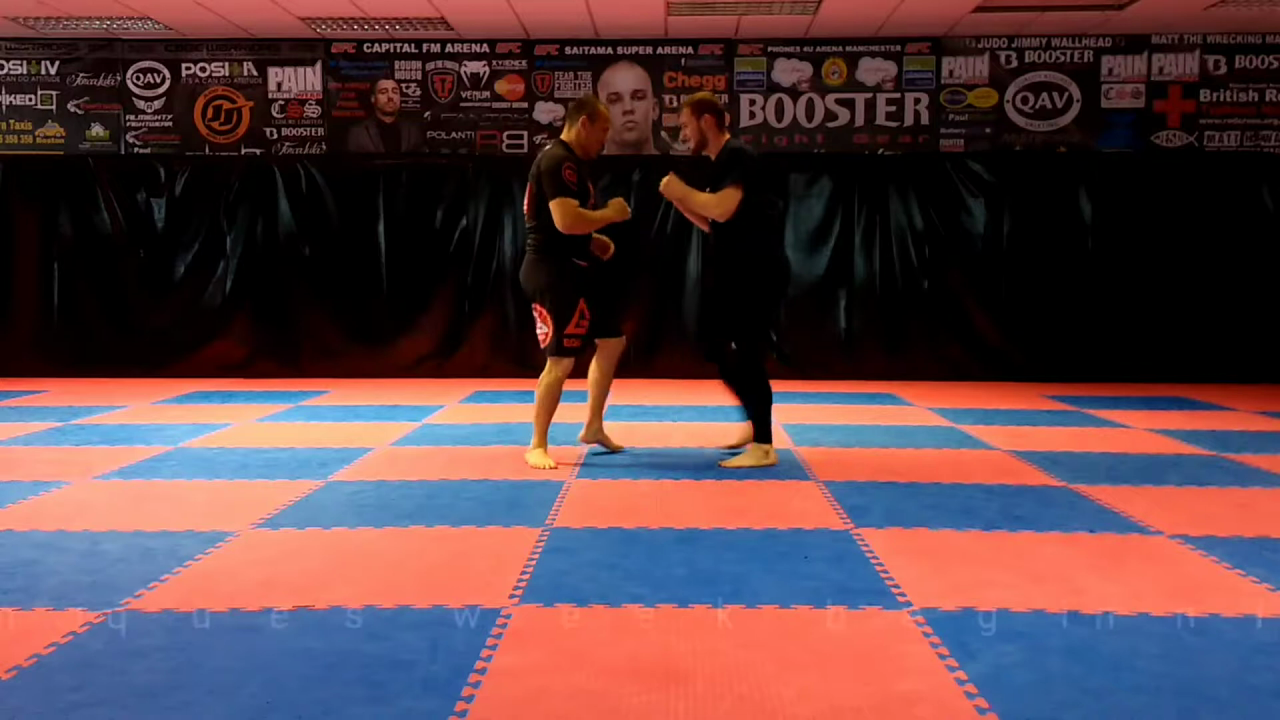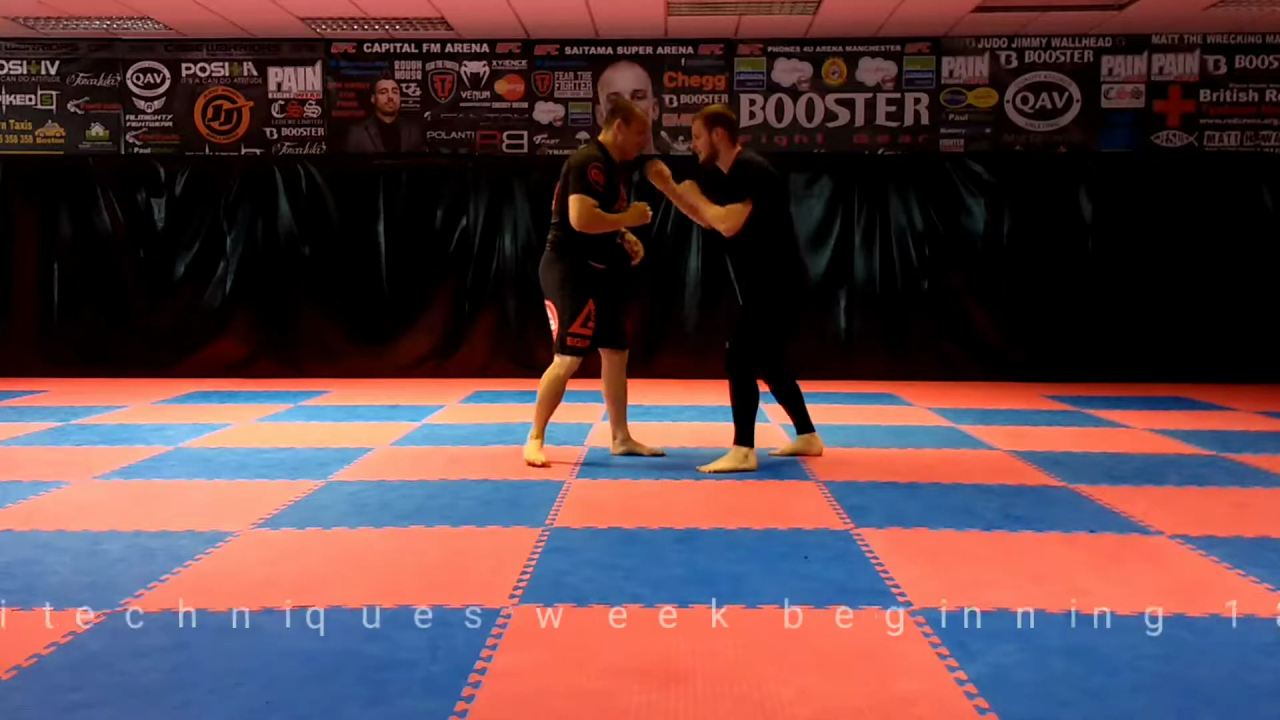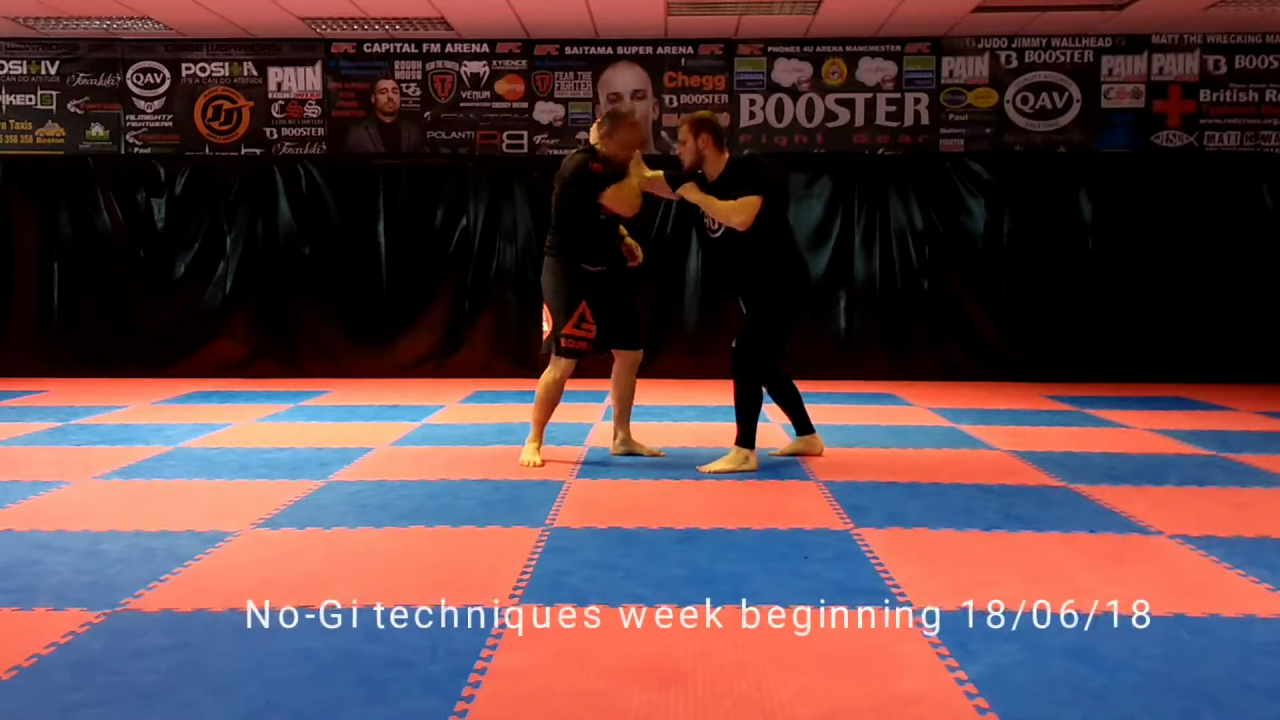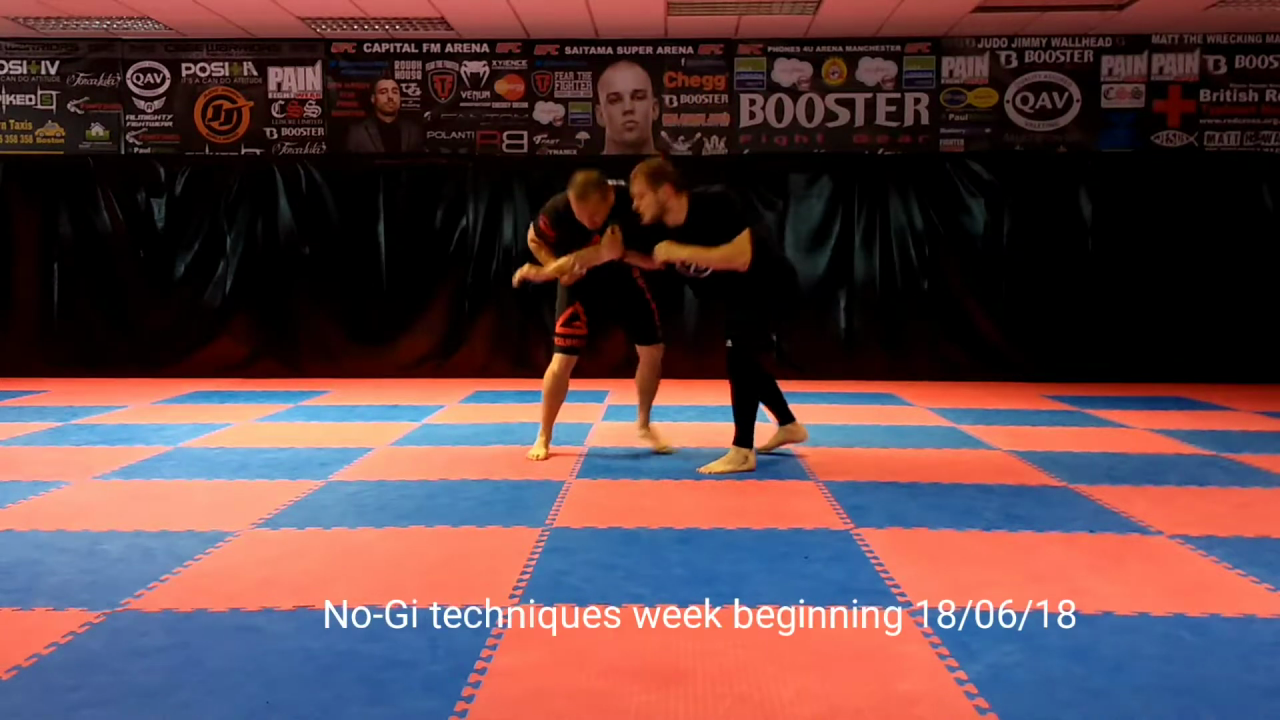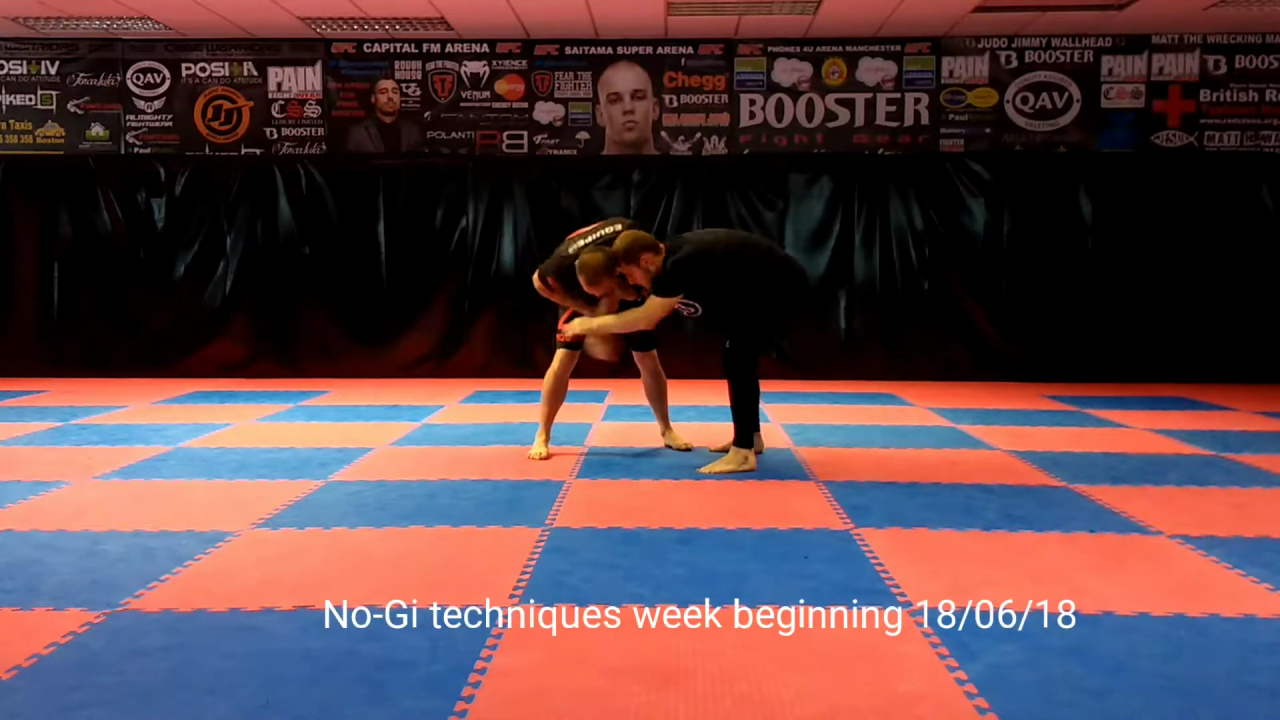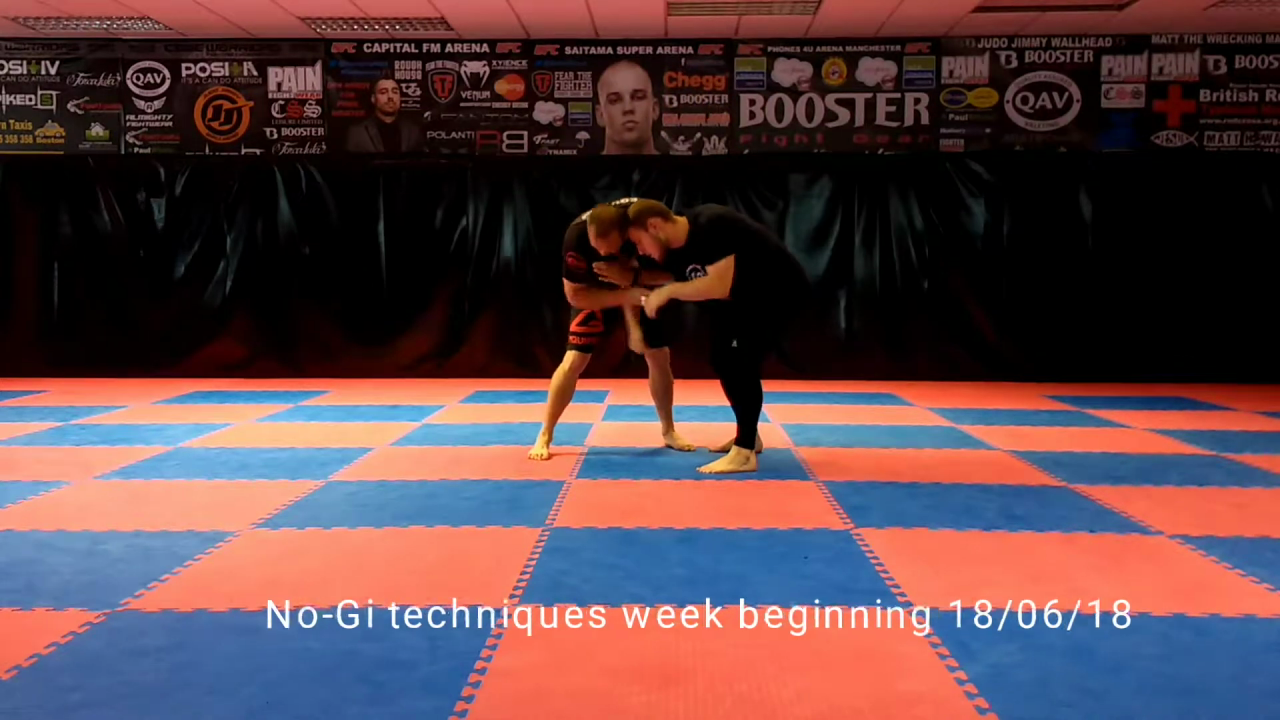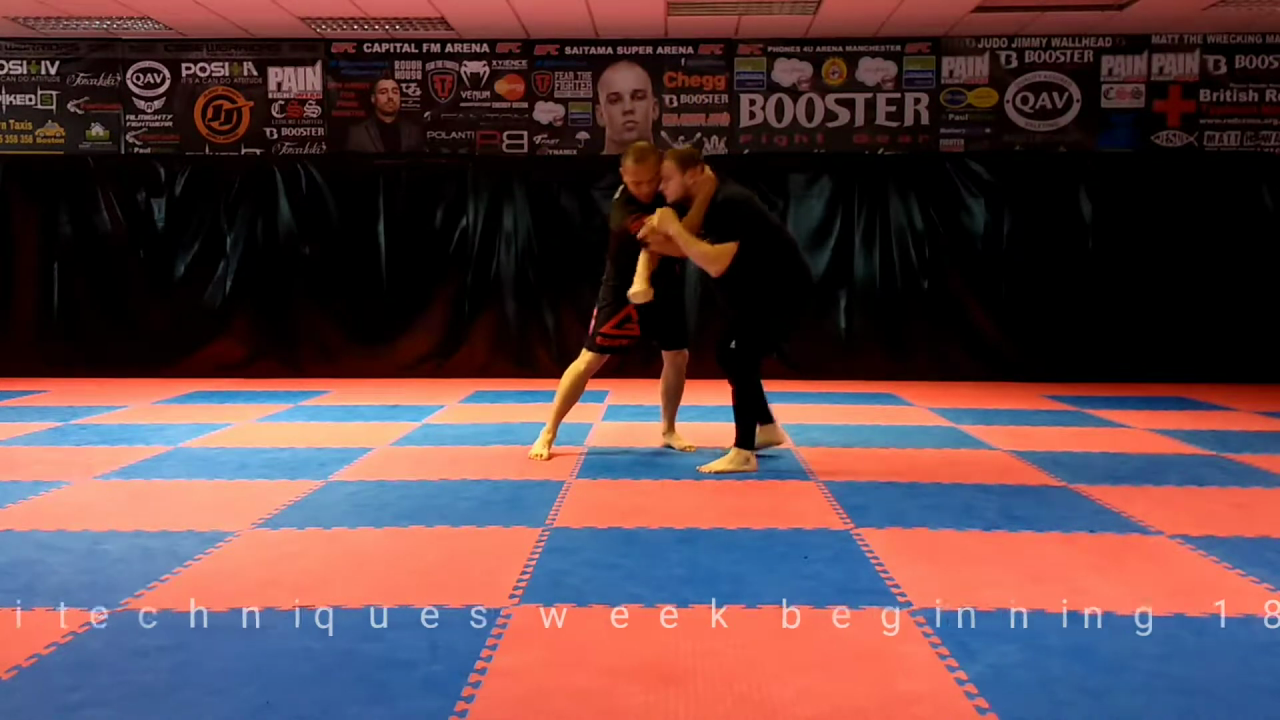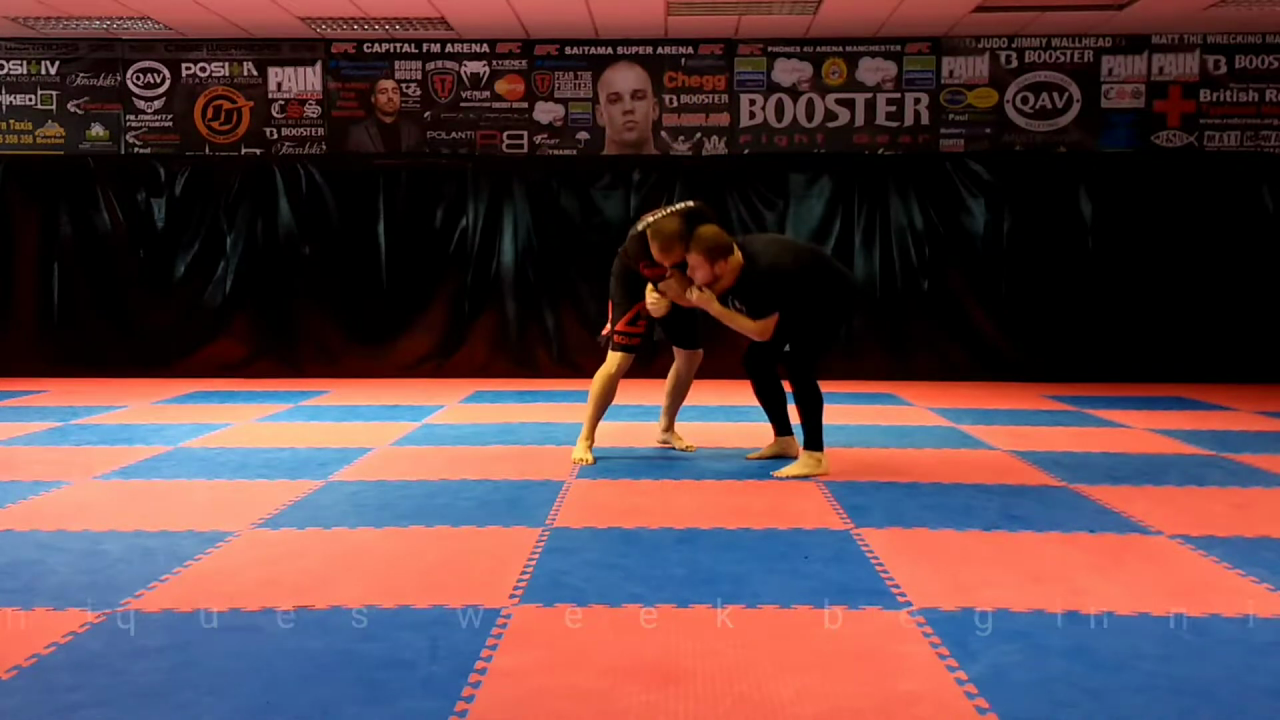
dt=0.5s
person 1, frame 1
left shoulder: (737, 156)
right shoulder: (722, 163)
left elbow: (724, 209)
right elbow: (713, 224)
left wrist: (683, 190)
right wrist: (679, 198)
left hip: (756, 275)
right hip: (735, 276)
left knee: (747, 356)
right knee: (720, 348)
left ankle: (763, 446)
right ankle: (755, 423)
person 1, frame 2
left shoulder: (751, 170)
right shoulder: (724, 176)
left elbow: (729, 224)
right elbow: (704, 217)
left wrist: (696, 196)
right wrist: (661, 179)
left hip: (776, 284)
right hip: (763, 286)
left knee: (739, 356)
right knee: (769, 361)
left ankle: (743, 451)
right ankle: (808, 436)
person 1, frame 3
left shoulder: (748, 168)
right shoulder: (699, 181)
left elbow: (741, 217)
right elbow: (645, 179)
left wrist: (698, 197)
left hip: (782, 285)
right hip: (758, 289)
left knee: (746, 359)
right knee: (764, 365)
left ankle: (744, 452)
right ankle: (808, 437)
person 1, frame 4
left shoulder: (714, 204)
right shoulder: (659, 230)
left elbow: (742, 257)
left wrist: (682, 252)
left hip: (767, 287)
right hip: (741, 294)
left knee: (740, 356)
right knee: (747, 359)
left ankle: (742, 453)
right ankle: (789, 426)
person 1, frame 5
left shoulder: (683, 263)
right shoulder: (674, 256)
left elbow: (647, 319)
left wrist: (592, 323)
left hip: (781, 289)
right hip: (758, 291)
left knee: (738, 359)
right knee: (737, 357)
left ankle: (744, 453)
right ankle: (751, 436)
person 1, frame 6
left shoulder: (713, 227)
right shoulder: (677, 249)
left elbow: (719, 285)
left wrist: (667, 290)
left hip: (780, 290)
right hip: (753, 296)
left knee: (742, 362)
right knee: (722, 357)
left ankle: (745, 451)
right ankle: (746, 436)
person 1, frame 7
left shoulder: (729, 202)
right shoulder: (703, 203)
left elbow: (716, 264)
left wrist: (674, 228)
right wrist: (661, 227)
left hip: (780, 289)
right hip: (755, 289)
left knee: (739, 362)
right knee: (730, 356)
left ankle: (743, 453)
right ankle: (766, 427)
person 1, frame 8
left shoulder: (763, 275)
right shoulder: (728, 254)
left elbow: (762, 332)
left wrist: (712, 306)
left hip: (828, 299)
right hip: (796, 300)
left knee: (796, 363)
right knee: (756, 361)
left ankle: (814, 455)
right ankle: (785, 440)
person 2, frame 1
left shoulder: (568, 161)
right shoulder: (559, 161)
right elbow: (566, 222)
left wrist: (592, 240)
right wrist: (610, 214)
left hip: (569, 270)
right hip: (551, 271)
left knee: (612, 341)
right knee: (562, 361)
left ankle: (593, 427)
right ankle: (537, 446)
person 2, frame 2
left shoulder: (614, 166)
right shoulder: (589, 162)
right elbow: (581, 220)
left wrist: (626, 238)
right wrist: (631, 218)
left hip: (599, 271)
right hip: (568, 269)
left knee: (615, 354)
right knee: (569, 358)
left ankle: (621, 437)
right ankle: (535, 438)
person 2, frame 3
left shoulder: (610, 167)
right shoulder: (583, 165)
right elbow: (628, 205)
left wrist: (623, 240)
right wrist: (634, 167)
left hip: (605, 272)
right hip: (570, 273)
left knee: (629, 354)
right knee: (564, 363)
left ankle: (622, 436)
right ankle: (533, 441)
person 2, frame 4
left shoulder: (632, 205)
right shoulder: (557, 211)
left elbow: (653, 259)
right elbow: (535, 240)
left wrist: (622, 253)
right wrist: (557, 269)
left hip: (623, 278)
right hip: (580, 283)
left knee: (652, 350)
right knee: (564, 359)
left ankle: (644, 425)
right ankle: (543, 438)
person 2, frame 5
right shoulder: (564, 264)
right elbow: (539, 283)
left wrist: (632, 293)
right wrist: (584, 307)
left hip: (628, 288)
right hip: (580, 297)
left knee: (648, 359)
right knee: (565, 357)
left ankle: (666, 430)
right ankle: (542, 437)
person 2, frame 6
right shoulder: (577, 237)
left elbow: (670, 272)
right elbow: (574, 295)
left wrist: (632, 278)
right wrist: (623, 298)
left hip: (640, 289)
right hip: (597, 293)
left knee: (659, 358)
right knee: (575, 360)
left ankle: (668, 431)
right ankle: (545, 437)
person 2, frame 7
right shoulder: (625, 210)
right wrist: (703, 196)
left hip: (665, 283)
right hip: (623, 288)
left knee: (677, 358)
right knee: (590, 360)
left ankle: (669, 431)
right ankle: (548, 433)
person 2, frame 8
left shoulder: (697, 217)
right shoulder: (638, 246)
right elbow: (685, 299)
left hip: (673, 286)
right hip: (632, 282)
left knee: (690, 355)
right knee: (618, 361)
left ankle: (667, 429)
right ankle: (586, 439)
